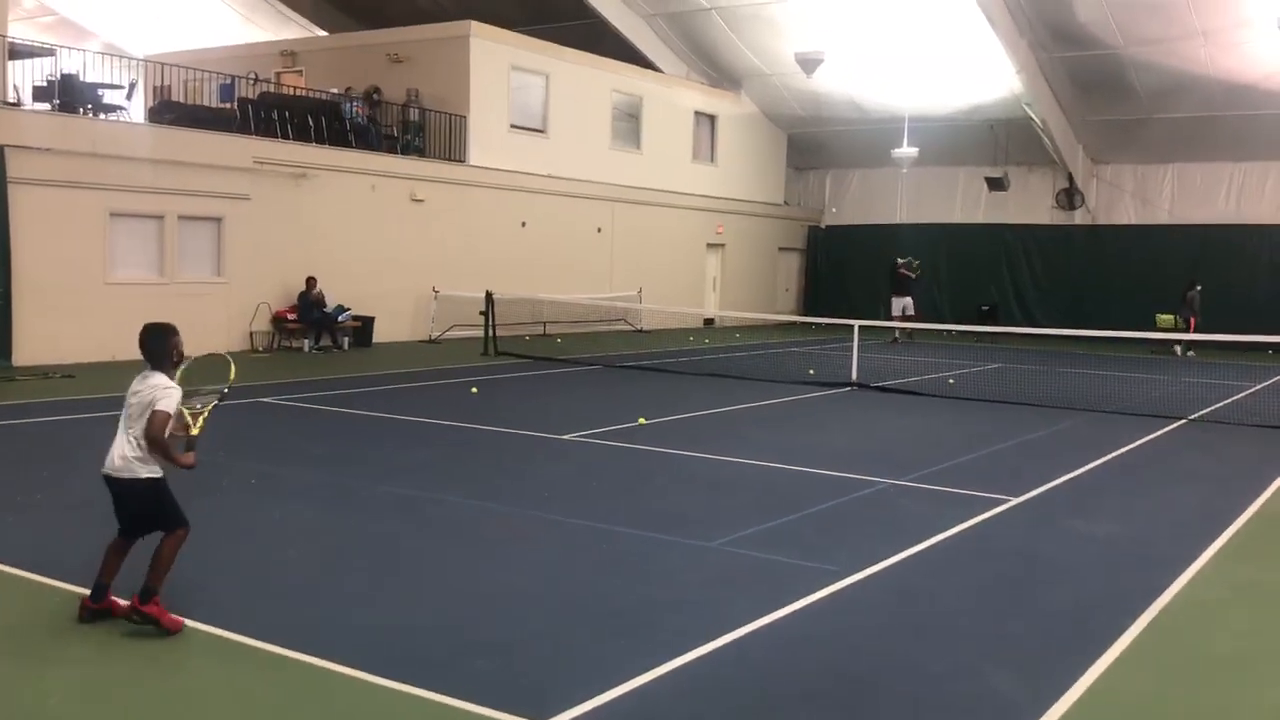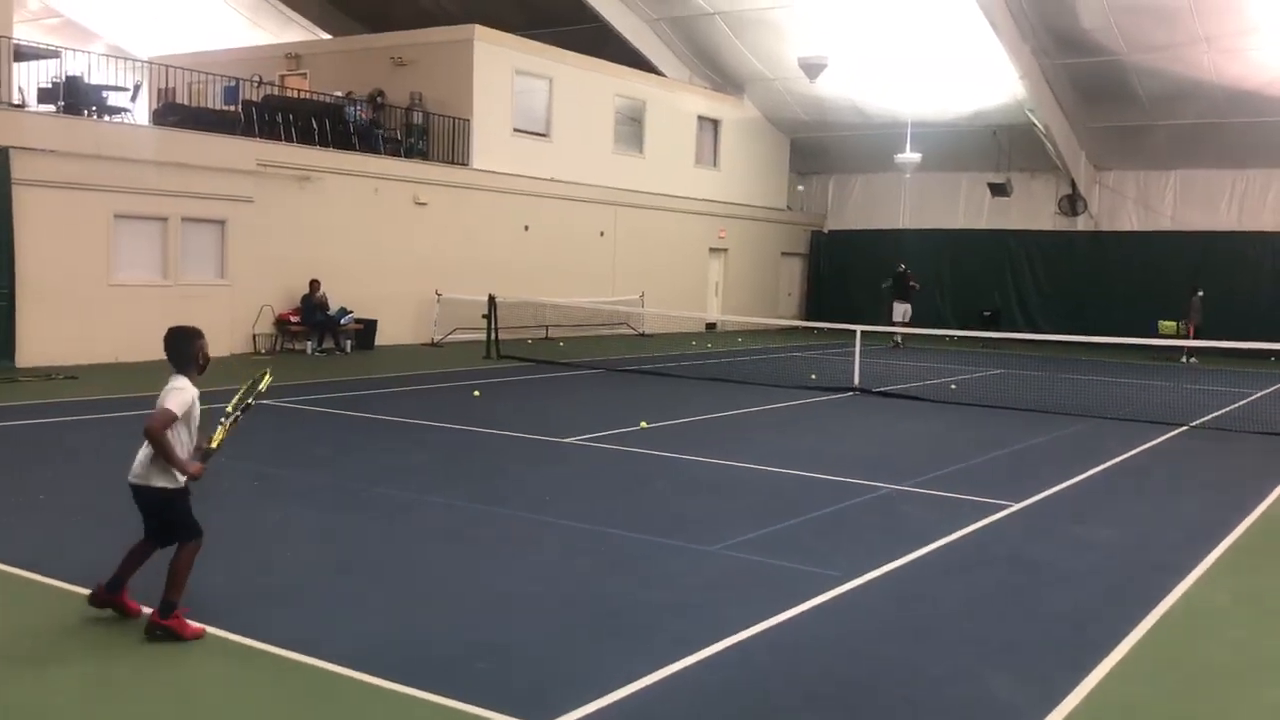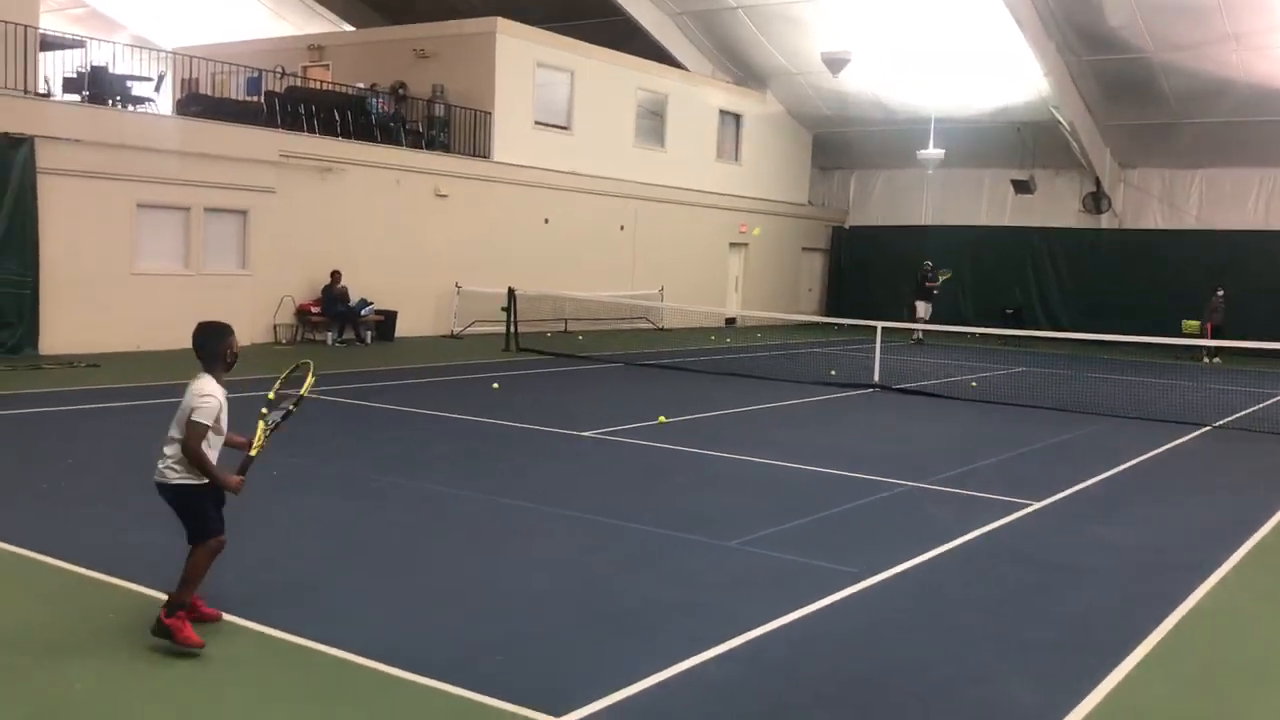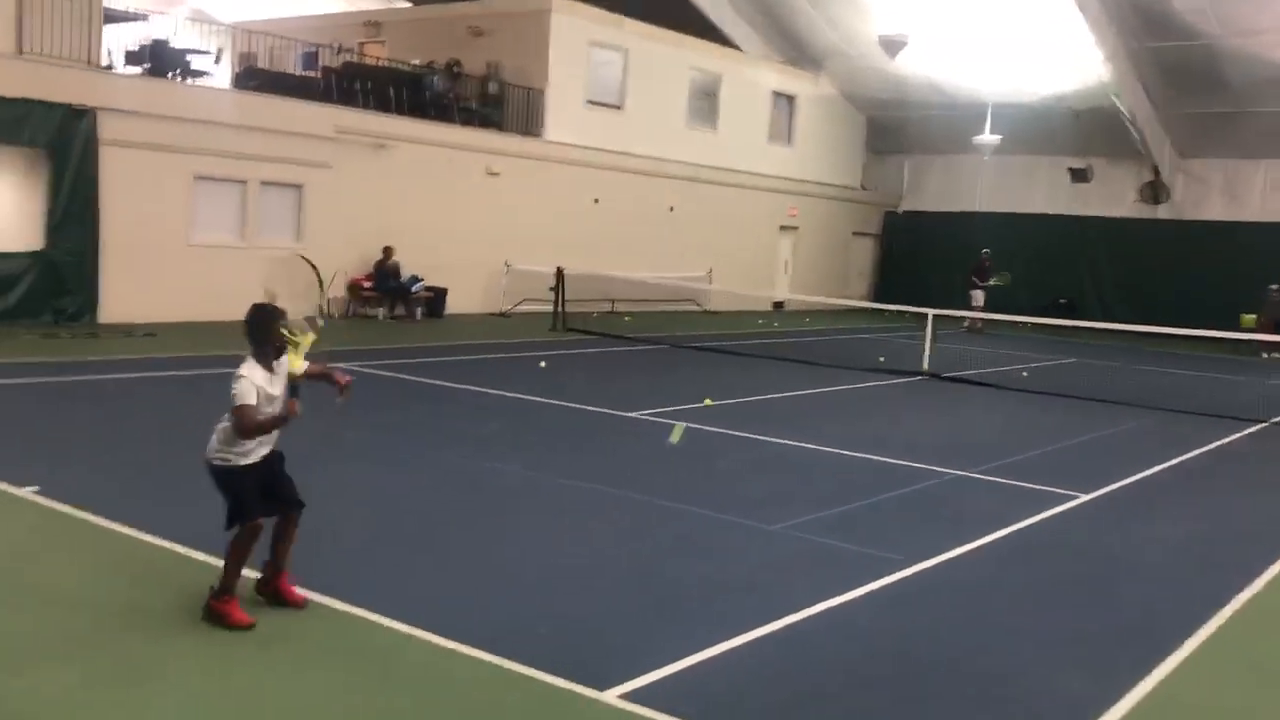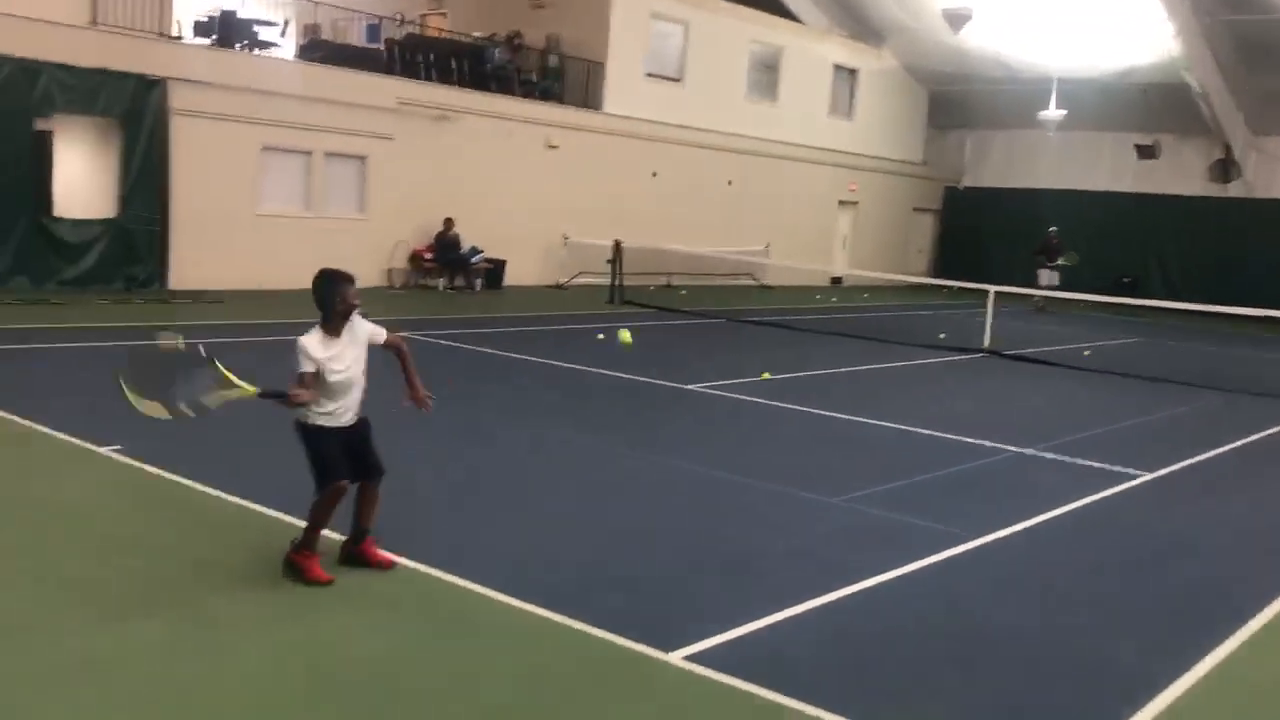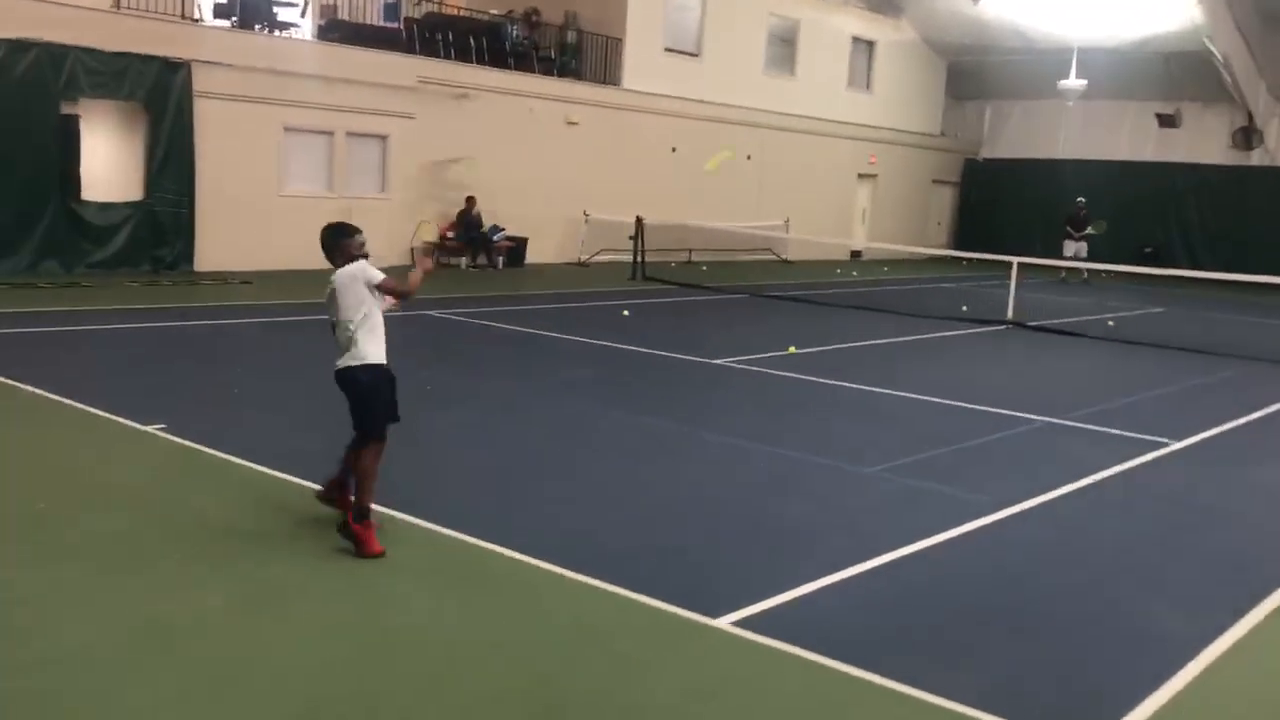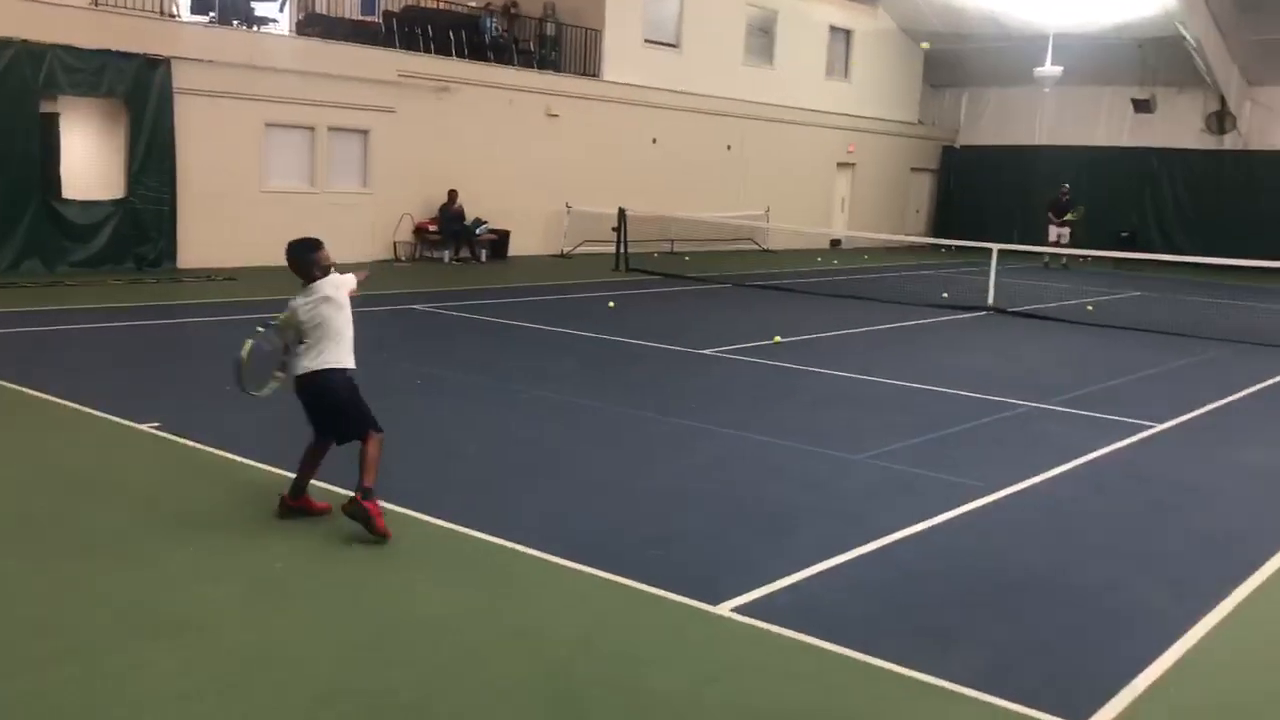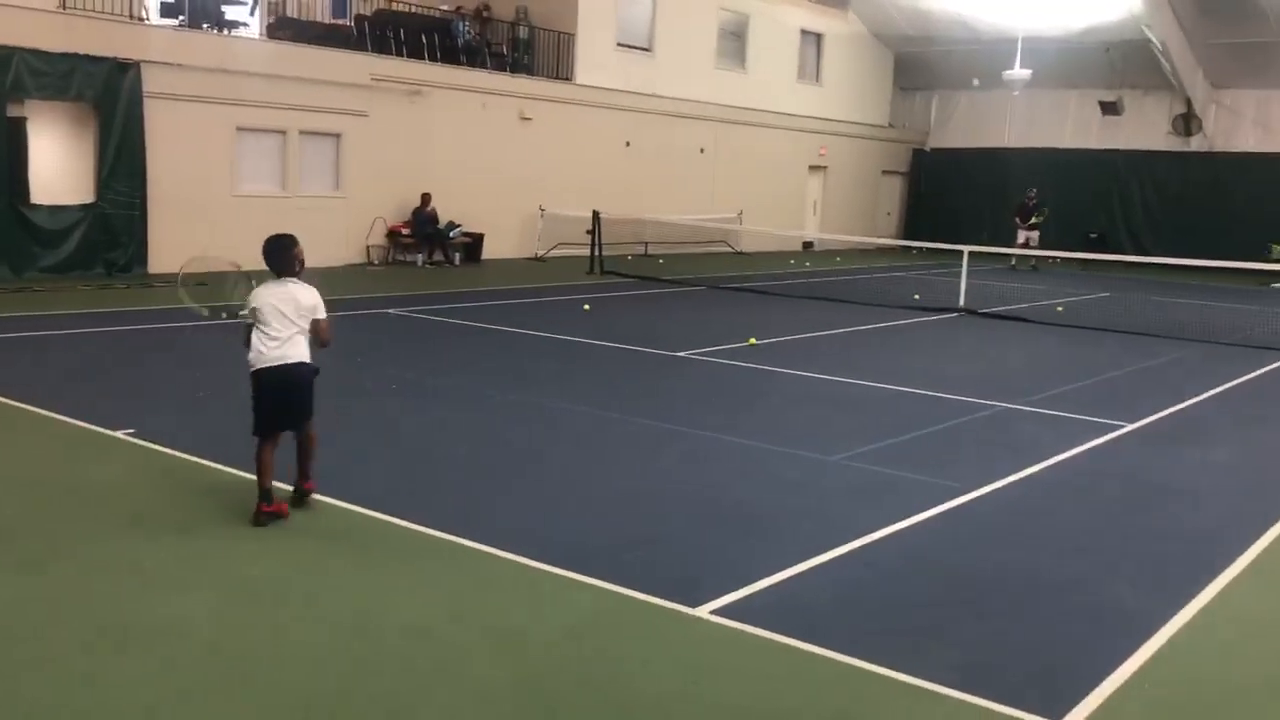
dt=0.3s
person 1, frame 1
left shoulder: (141, 382)
right shoulder: (169, 389)
right elbow: (153, 434)
left wrist: (173, 427)
right wrist: (179, 459)
left hip: (117, 469)
right hip: (140, 473)
left knee: (129, 533)
right knee: (177, 529)
left ankle: (98, 599)
right ankle: (147, 602)
person 1, frame 2
left shoulder: (176, 387)
right shoulder: (184, 392)
right elbow: (152, 428)
left wrist: (195, 447)
right wrist: (183, 466)
left hip: (148, 478)
right hip: (160, 482)
left knee: (155, 537)
right knee: (191, 540)
left ankle: (112, 591)
right ankle: (166, 617)
person 1, frame 3
left shoulder: (209, 386)
right shoulder: (208, 395)
right elbow: (191, 448)
left wrist: (238, 442)
right wrist: (222, 480)
left hip: (197, 478)
right hip: (181, 479)
left knee: (208, 539)
right knee: (212, 541)
left ankle: (186, 599)
right ankle: (173, 616)
person 1, frame 4
left shoulder: (282, 363)
right shoulder: (247, 378)
left elbow: (319, 371)
right elbow: (245, 427)
left wrist: (336, 377)
right wrist: (280, 417)
left hip: (262, 454)
right hip: (231, 461)
left knee: (291, 507)
right knee: (251, 523)
left ankle: (273, 579)
right ankle: (221, 599)
person 1, frame 5
left shoulder: (363, 328)
right shoulder: (308, 345)
left elbow: (399, 345)
right elbow: (306, 390)
left wrist: (414, 385)
right wrist: (299, 396)
left hip: (352, 420)
right hip: (320, 427)
left knee: (371, 477)
right knee: (336, 485)
left ankle: (359, 543)
right ankle: (301, 553)
person 1, frame 6
left shoulder: (336, 285)
right shoulder: (359, 271)
right elbow: (404, 291)
left wrist: (379, 304)
right wrist: (421, 267)
left hip: (363, 367)
right hip: (364, 369)
left knee: (368, 435)
right knee: (373, 439)
left ankle: (338, 488)
right ankle: (358, 521)
person 1, frame 7
left shoulder: (294, 307)
right shoulder: (335, 285)
right elbow: (362, 274)
left hip: (305, 378)
right hip: (334, 375)
left knee: (324, 438)
right knee: (372, 434)
left ankle: (294, 497)
right ankle: (364, 498)
person 1, frame 8
left shoulder: (257, 295)
right shoulder: (309, 294)
left elbow: (248, 335)
right elbow: (324, 339)
left hip: (263, 370)
right hip: (297, 367)
left knee: (269, 436)
right knee: (304, 425)
left ankle: (266, 503)
right ankle: (303, 483)
